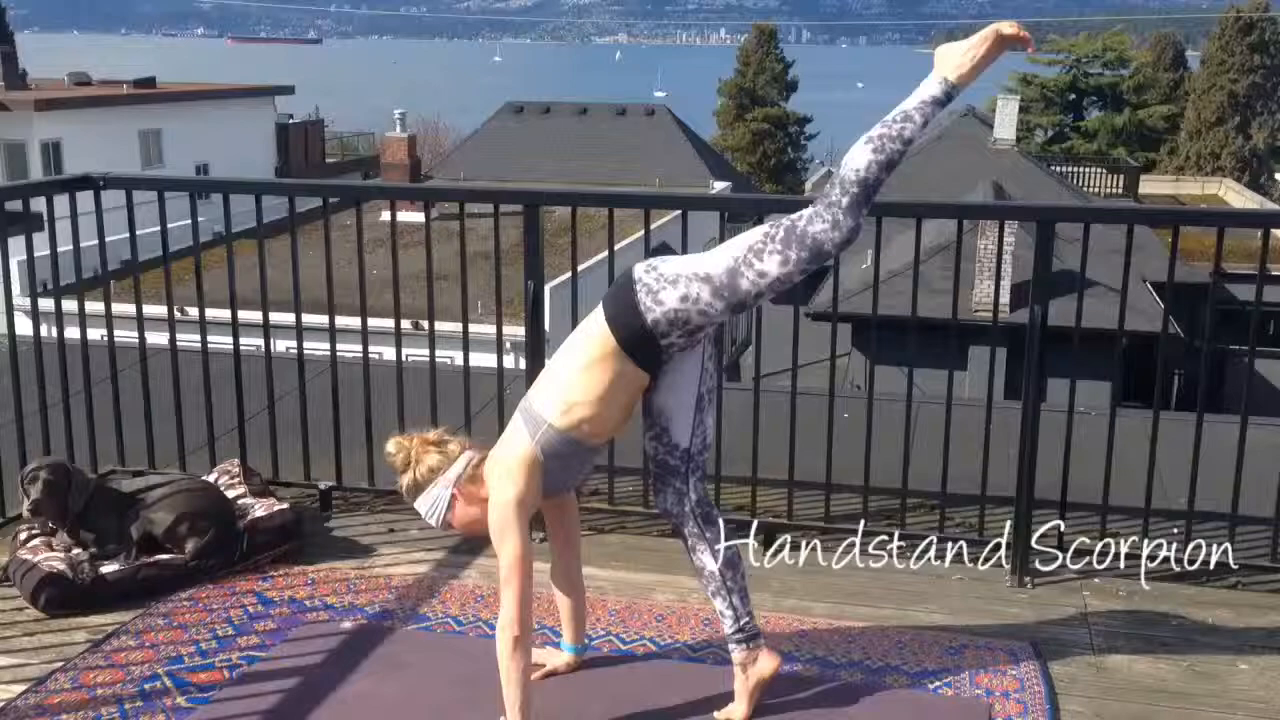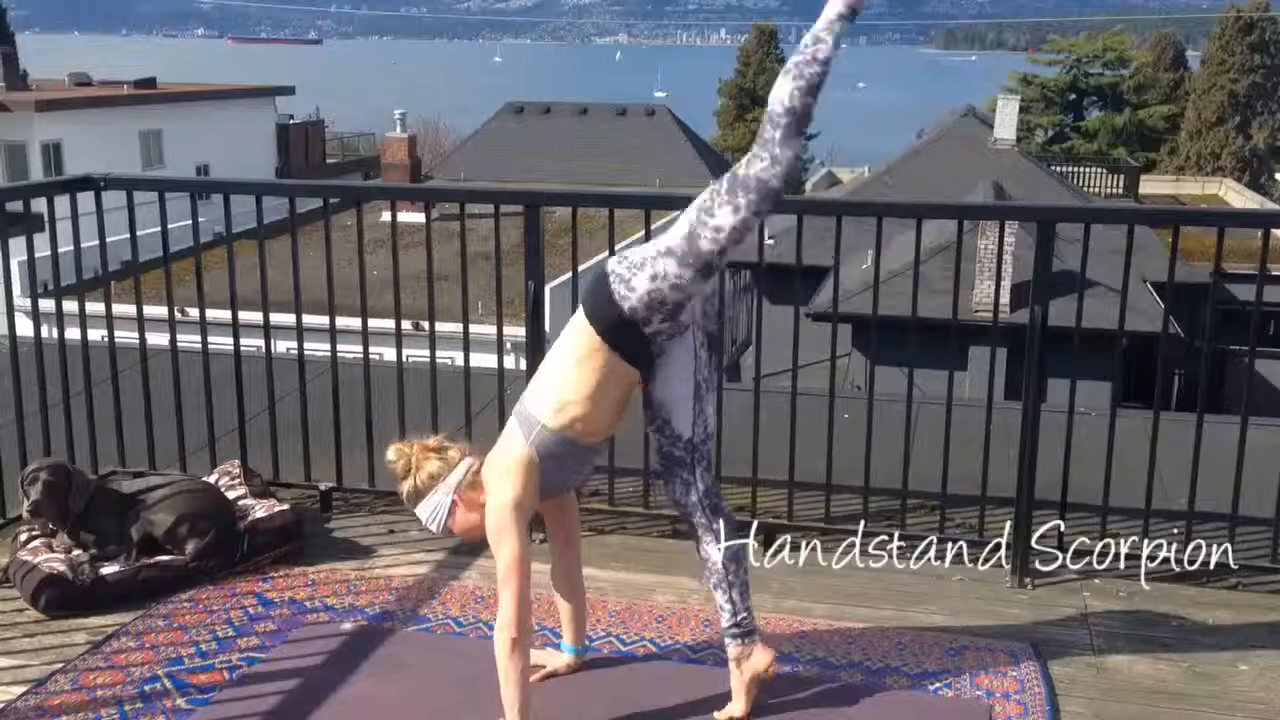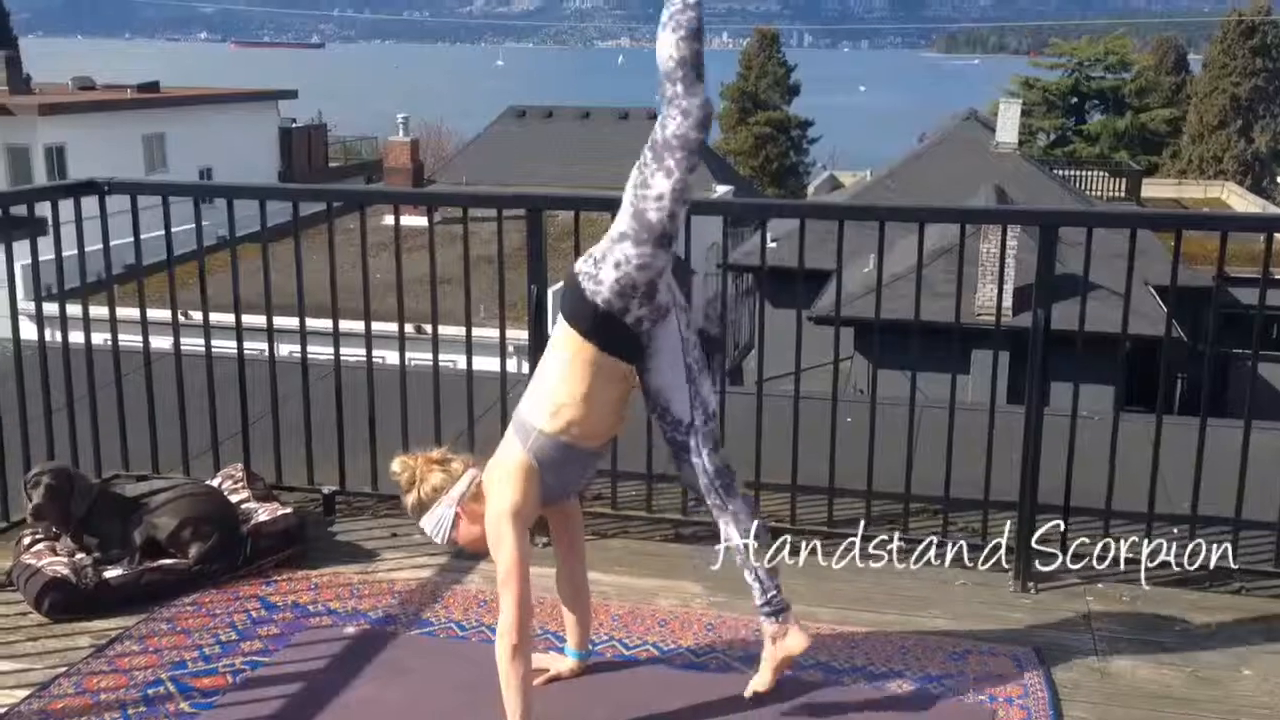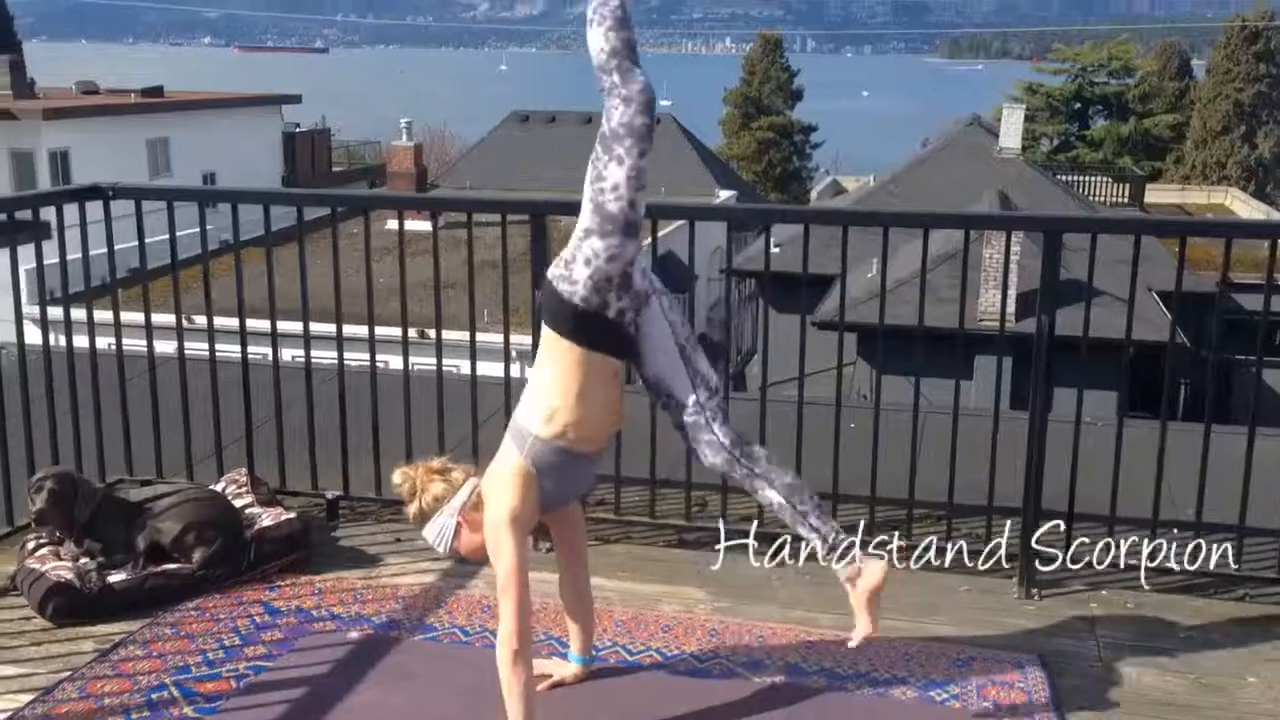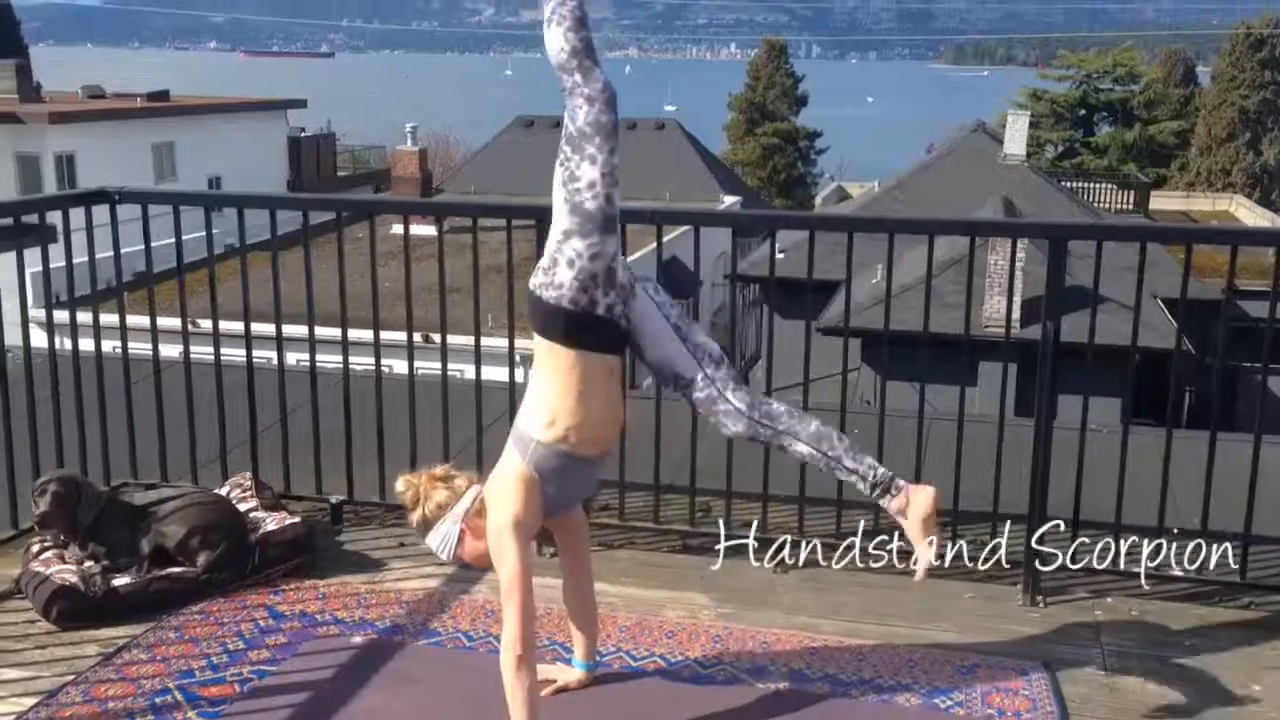
dt=0.1s
person 1, frame 1
left shoulder: (504, 481)
right shoulder: (522, 469)
left elbow: (511, 622)
right elbow: (564, 561)
right wrist: (567, 648)
left hip: (663, 308)
right hip: (657, 322)
left knee: (814, 231)
right knee: (682, 501)
right ankle: (748, 655)
person 1, frame 2
left shoulder: (506, 483)
right shoulder: (530, 481)
left elbow: (511, 624)
right elbow: (566, 558)
right wrist: (573, 649)
left hip: (635, 306)
right hip: (645, 319)
left knee: (753, 182)
right knee: (693, 489)
right ankle: (744, 650)
person 1, frame 3
left shoulder: (505, 493)
right shoulder: (540, 485)
left elbow: (511, 628)
right elbow: (569, 562)
right wrist: (575, 652)
left hip: (621, 296)
right hip: (630, 311)
right knee: (708, 472)
right ankle: (778, 625)
person 1, frame 4
left shoulder: (504, 502)
right shoulder: (547, 490)
left elbow: (514, 638)
right elbow: (573, 565)
right wrist: (576, 659)
left hip: (596, 296)
right hip: (609, 308)
right knee: (726, 449)
right ankle: (851, 564)
person 1, frame 5
left shoulder: (507, 506)
right shoulder: (545, 497)
right elbow: (578, 573)
left hip: (581, 300)
right hip: (596, 305)
right knee: (744, 411)
right ankle: (900, 495)
